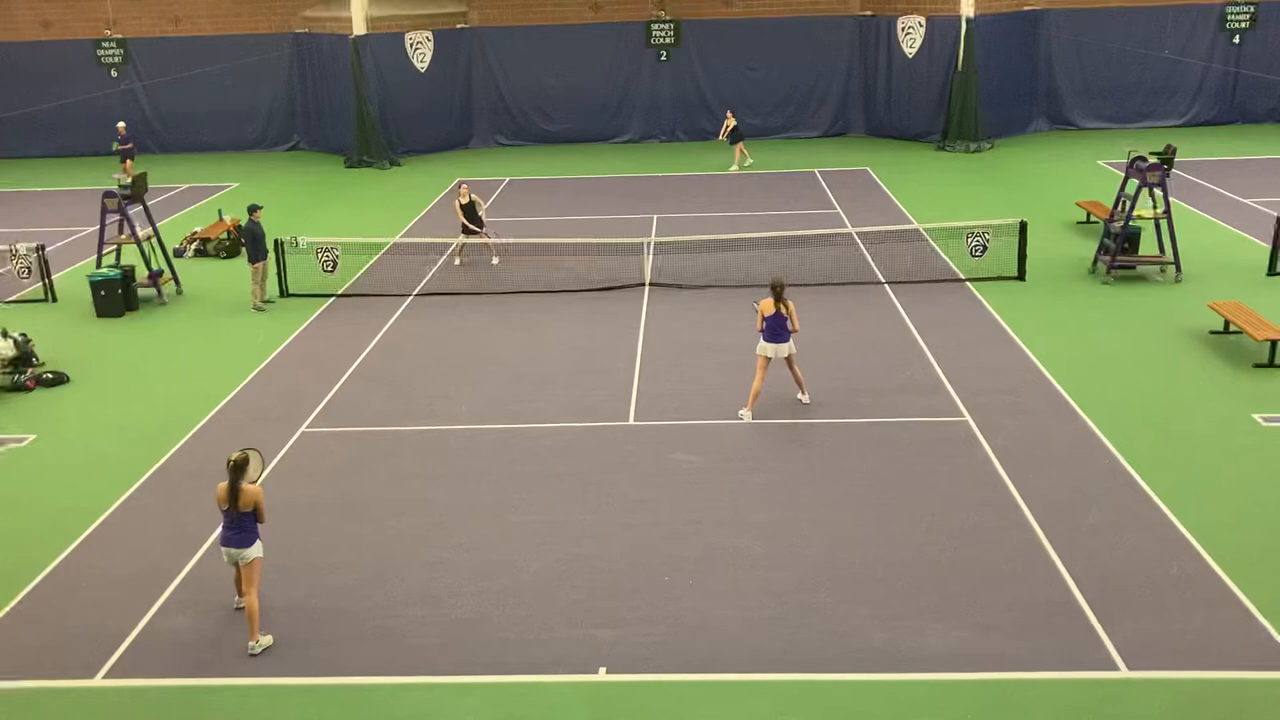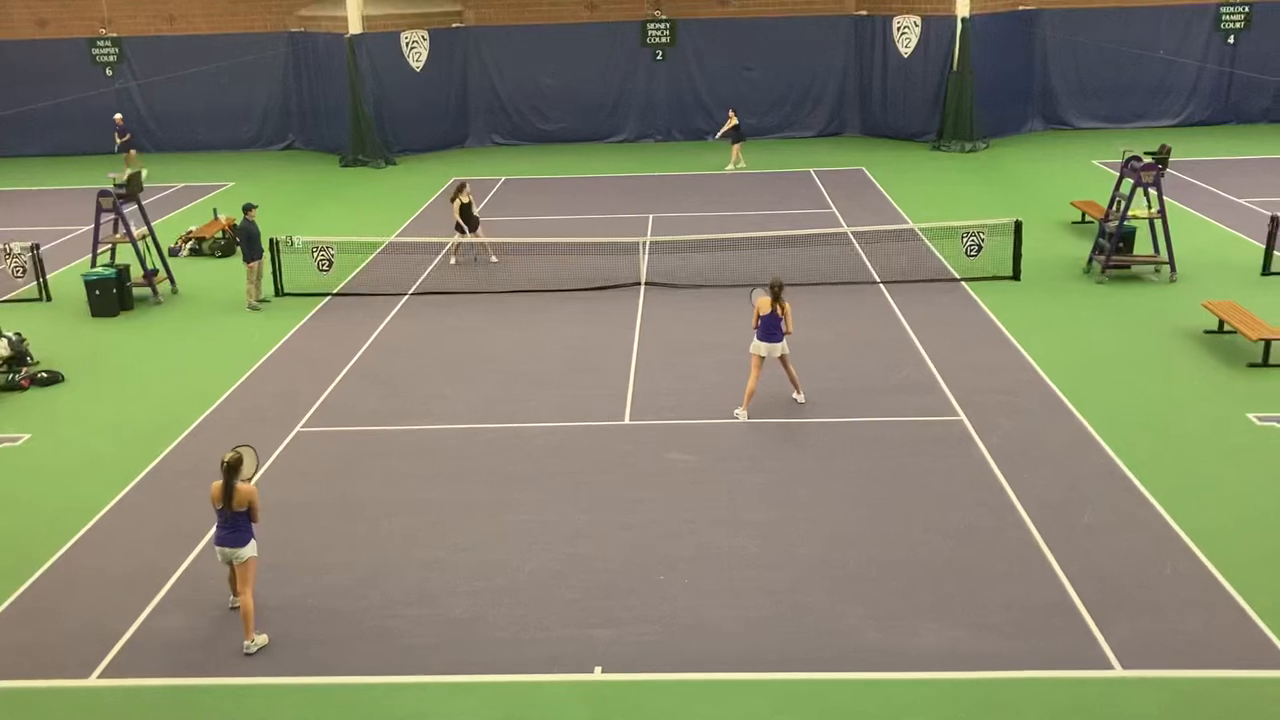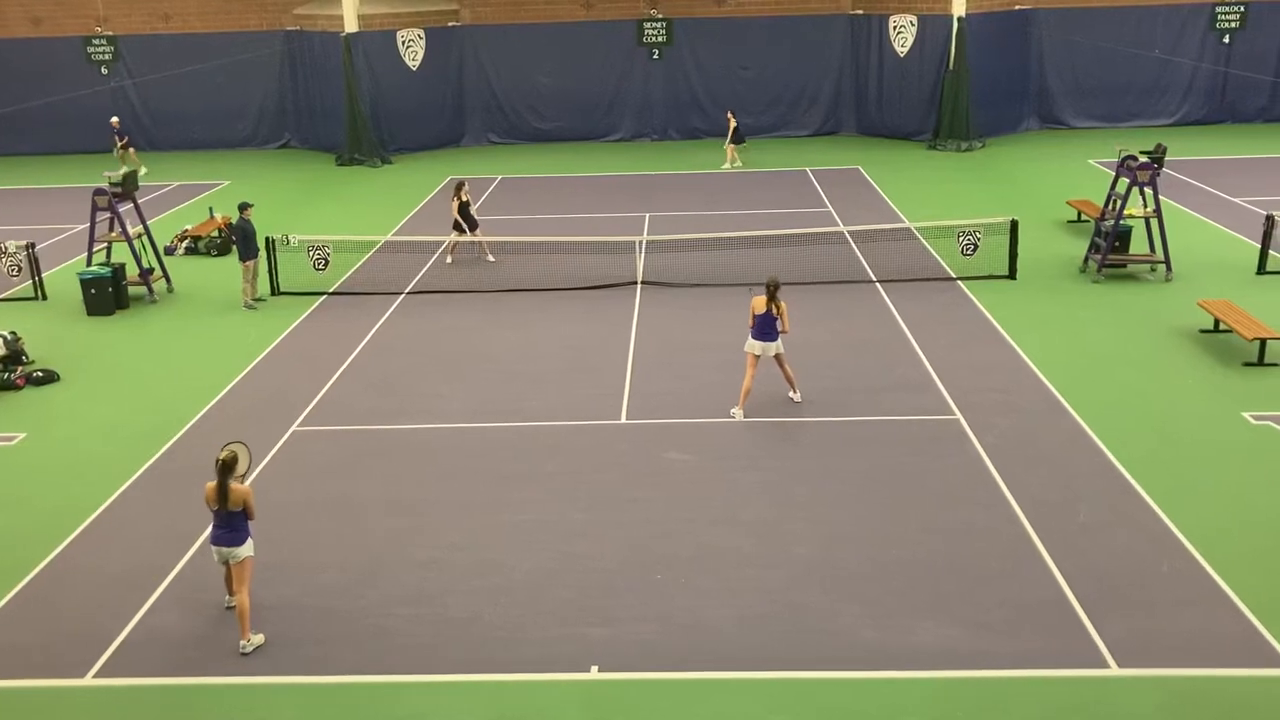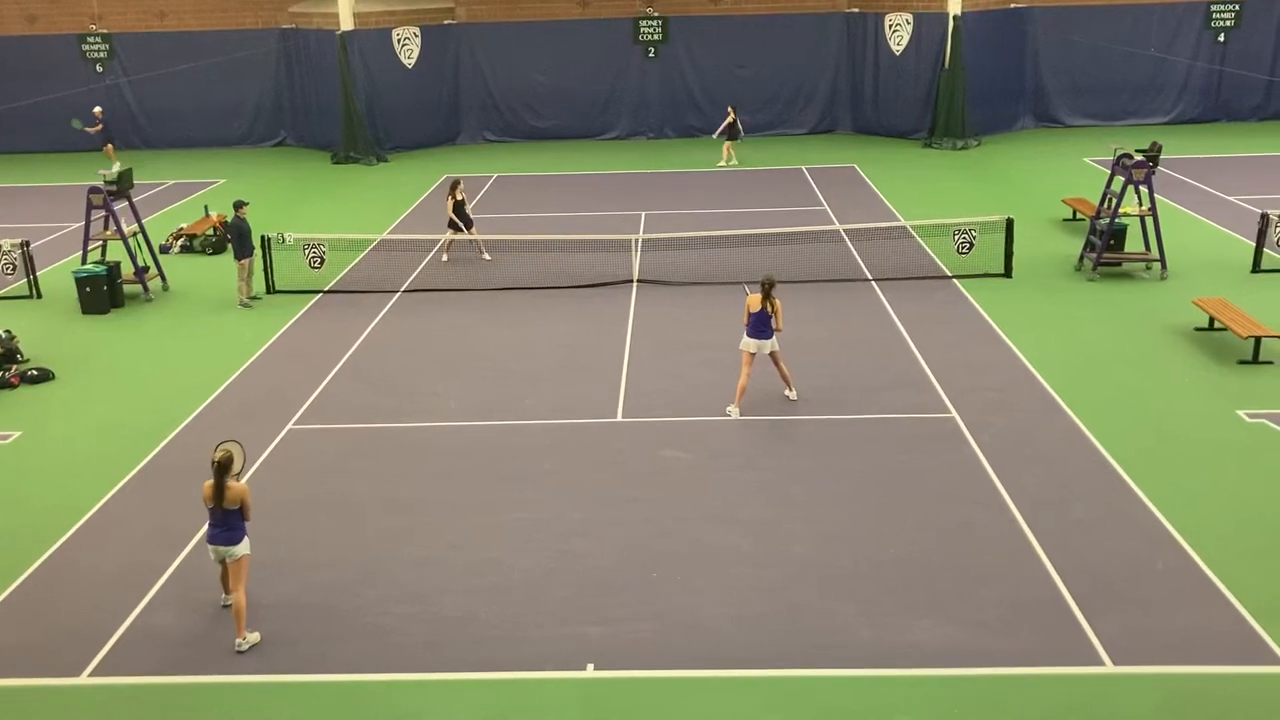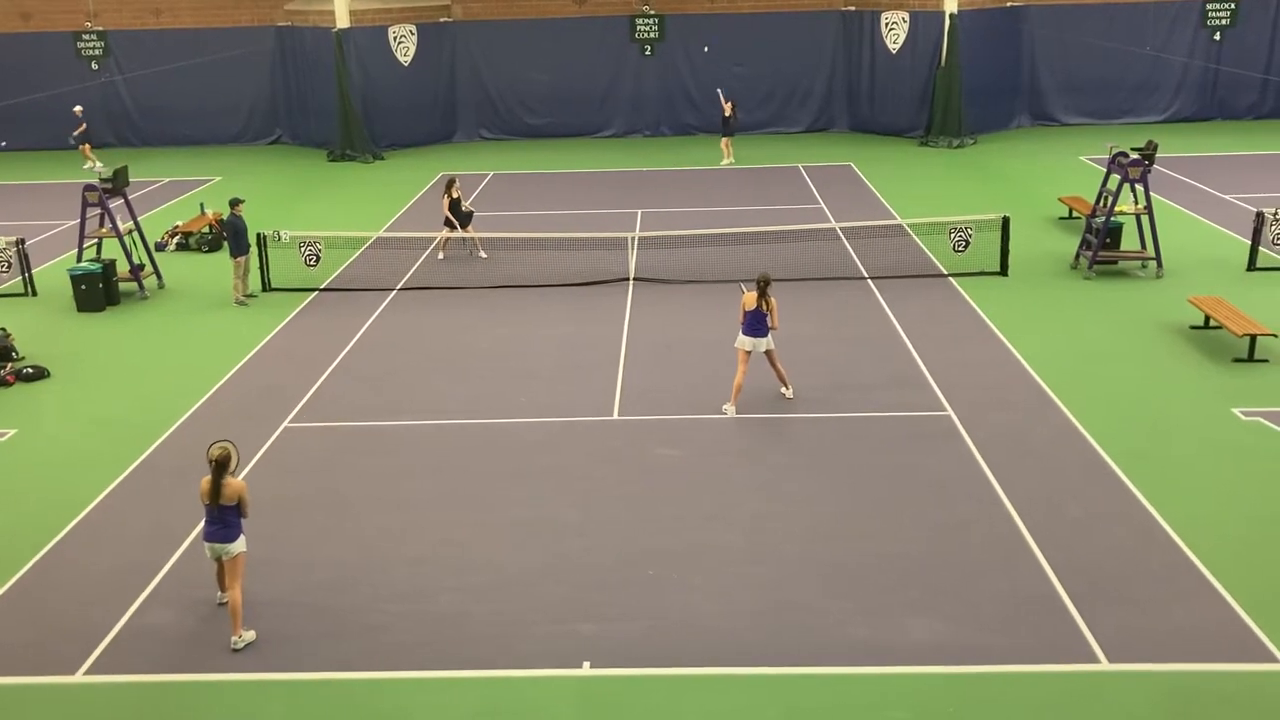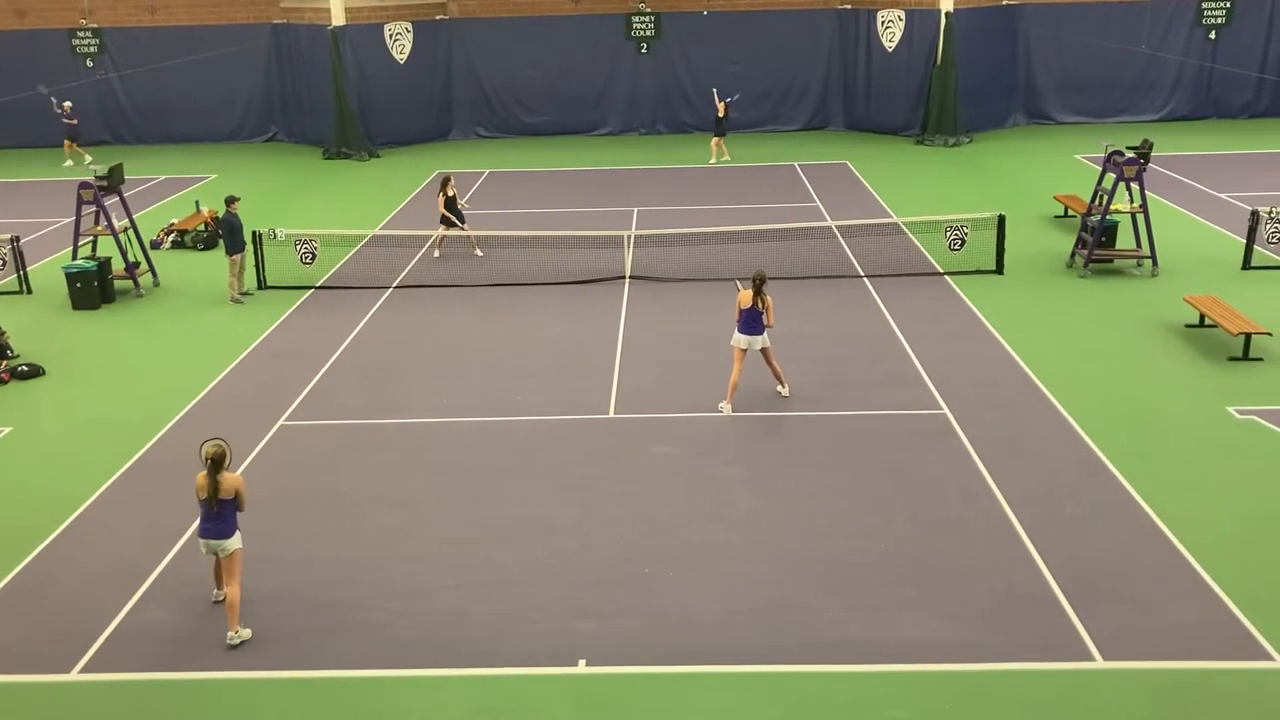
dt=0.4s
person 1, frame 1
left shoulder: (220, 489)
right shoulder: (255, 491)
right elbow: (261, 519)
left hip: (227, 544)
right hip: (248, 545)
left knee: (239, 570)
right knee: (252, 592)
left ankle: (239, 598)
right ankle: (255, 641)
person 1, frame 2
left shoulder: (215, 488)
right shoulder: (249, 490)
right elbow: (255, 519)
left hip: (221, 543)
right hip: (242, 544)
left knee: (233, 569)
right knee: (246, 592)
left ankle: (234, 598)
right ankle: (250, 640)
person 1, frame 3
left shoulder: (209, 489)
right shoulder: (243, 491)
right elbow: (251, 516)
left hip: (217, 543)
right hip: (239, 543)
left knee: (229, 568)
right knee: (242, 591)
left ankle: (230, 598)
right ankle: (246, 640)
person 1, frame 4
left shoulder: (207, 487)
right shoulder: (240, 489)
right elbow: (247, 517)
left hip: (213, 542)
right hip: (235, 542)
left knee: (225, 567)
right knee: (239, 589)
left ankle: (226, 596)
right ankle: (242, 638)
person 1, frame 5
left shoulder: (204, 483)
right shoulder: (238, 486)
right elbow: (244, 514)
left hip: (210, 539)
right hip: (231, 539)
left knee: (221, 565)
right knee: (235, 586)
left ankle: (222, 594)
right ankle: (237, 636)
person 1, frame 6
left shoulder: (200, 479)
right shoulder: (235, 480)
right elbow: (241, 507)
left hip: (205, 535)
right hip: (227, 535)
left knee: (219, 558)
right knee: (233, 583)
left ankle: (220, 591)
right ankle: (234, 632)
